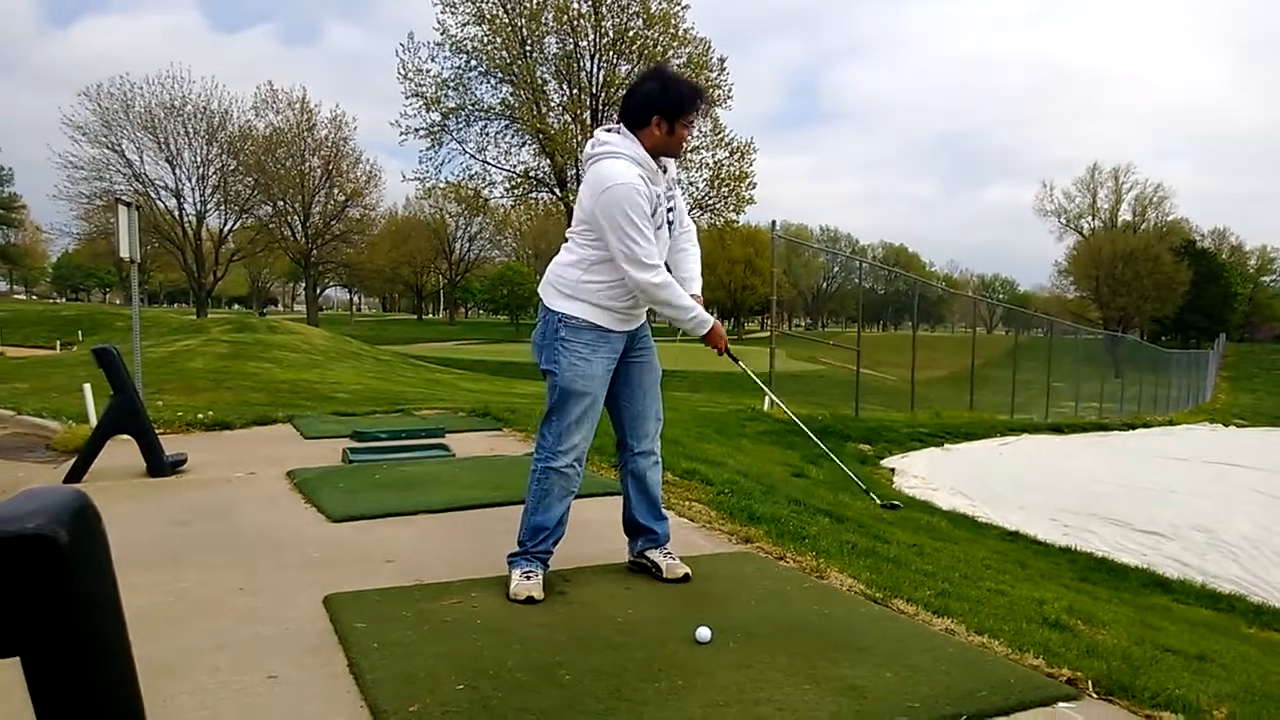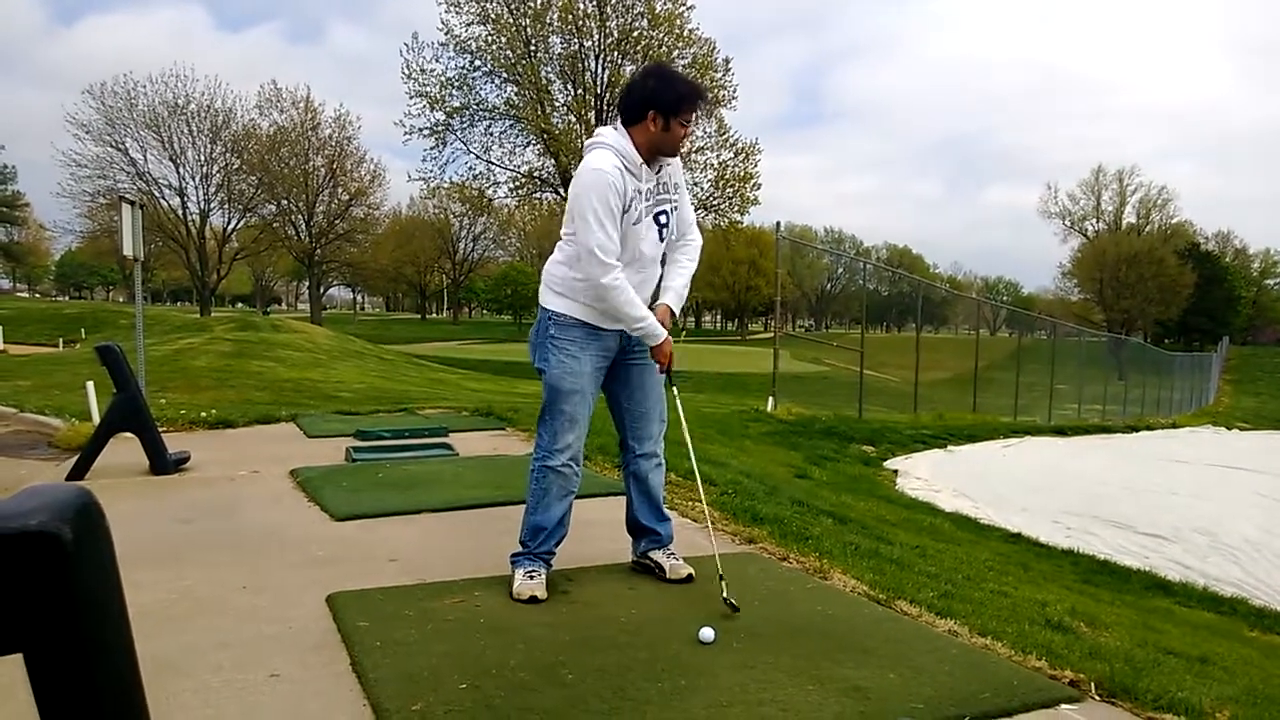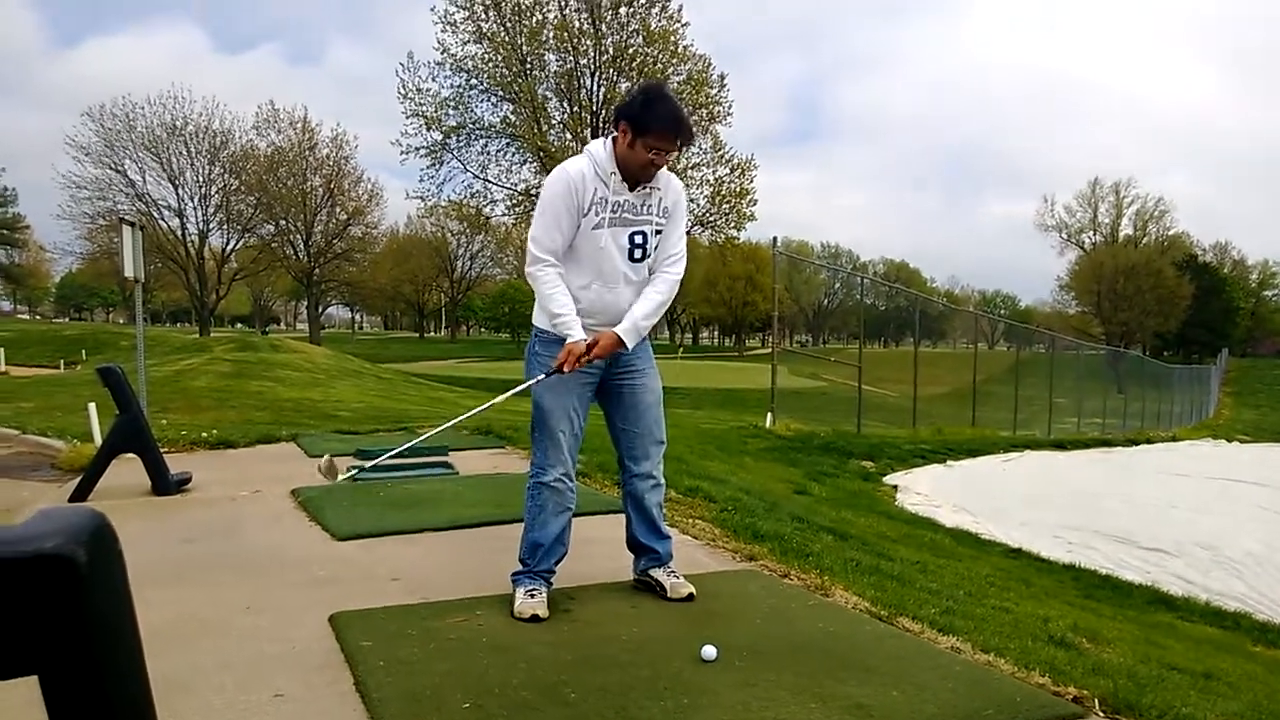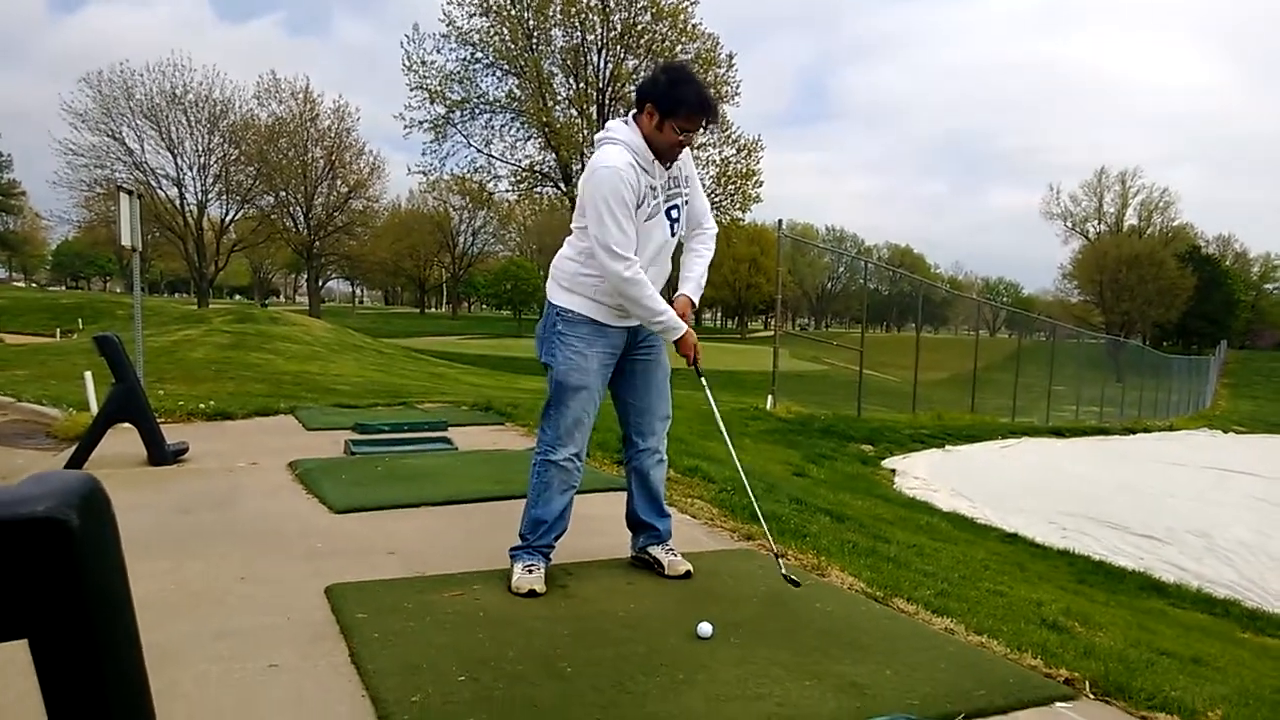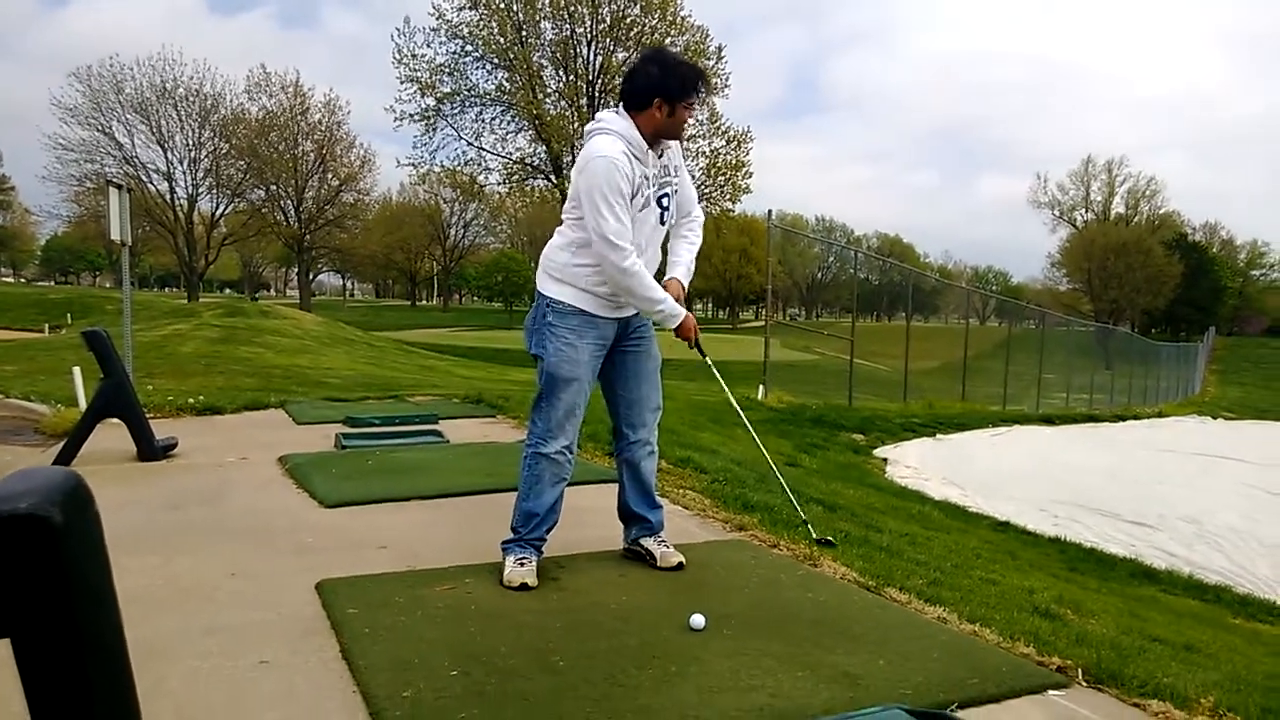
dt=0.5s
person 1, frame 1
left shoulder: (661, 165)
right shoulder: (619, 181)
left elbow: (681, 230)
right elbow: (645, 276)
left wrist: (695, 293)
right wrist: (701, 324)
left hip: (630, 322)
right hip: (579, 322)
left knee: (643, 441)
right knee: (565, 449)
left ankle: (648, 543)
right ankle: (530, 559)
person 1, frame 2
left shoulder: (670, 167)
right shoulder: (601, 171)
left elbow: (687, 239)
right elbow: (599, 269)
left wrist: (668, 305)
right wrist: (650, 333)
left hip: (640, 324)
right hip: (576, 323)
left knee: (647, 440)
right knee: (562, 449)
left ankle: (652, 543)
right ankle: (533, 559)
person 1, frame 3
left shoulder: (670, 191)
right shoulder: (572, 178)
left elbow: (668, 274)
right elbow: (541, 263)
left wrist: (620, 333)
right wrist: (572, 335)
left hip: (630, 343)
right hip: (562, 342)
left knee: (645, 461)
right knee: (555, 468)
left ankle: (653, 562)
right ankle: (534, 577)
person 1, frame 4
left shoulder: (677, 161)
right shoulder: (614, 168)
left elbow: (703, 228)
right elbow: (620, 268)
left wrist: (689, 291)
right wrist: (677, 327)
left hip: (641, 321)
right hip: (582, 318)
left knee: (650, 437)
right knee: (564, 443)
left ankle: (651, 539)
right ankle: (532, 553)
person 1, frame 5
left shoulder: (668, 150)
right shoulder: (606, 157)
left elbow: (688, 217)
right elbow: (615, 255)
left wrist: (678, 278)
right wrist: (673, 314)
left hip: (631, 312)
right hip: (573, 309)
left knee: (641, 429)
right knee: (556, 435)
left ankle: (643, 531)
right ankle: (524, 545)
